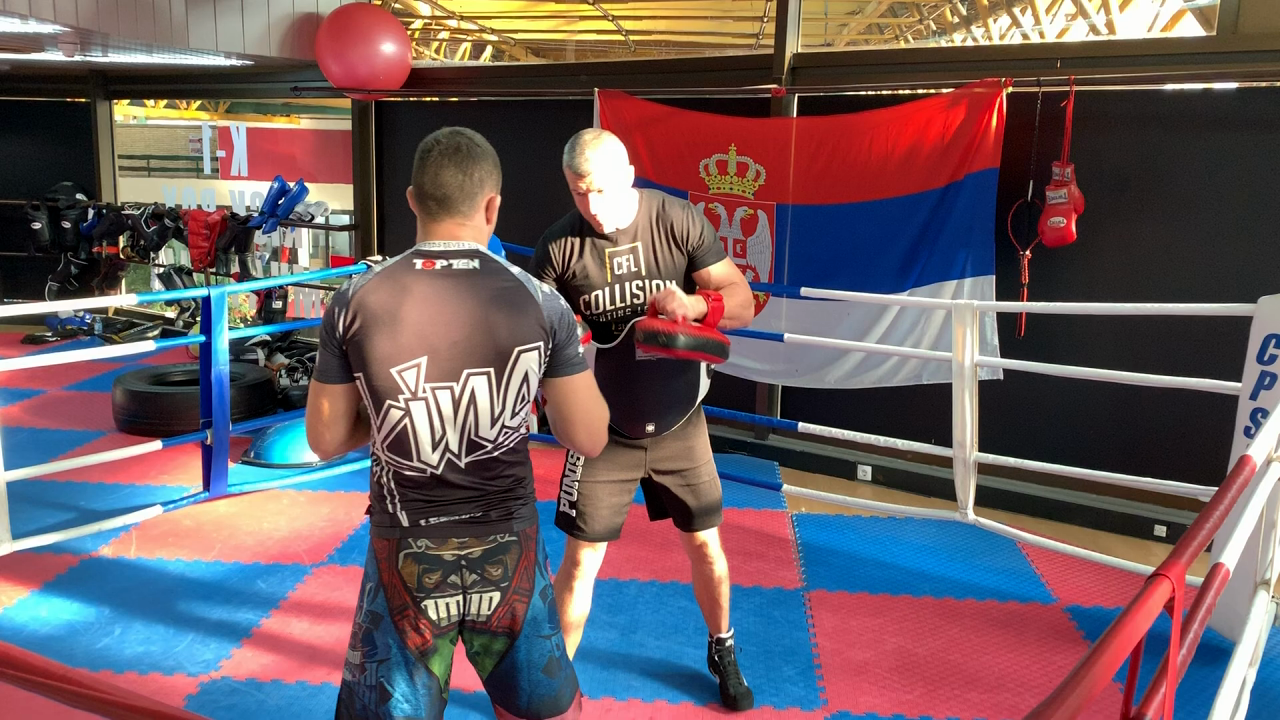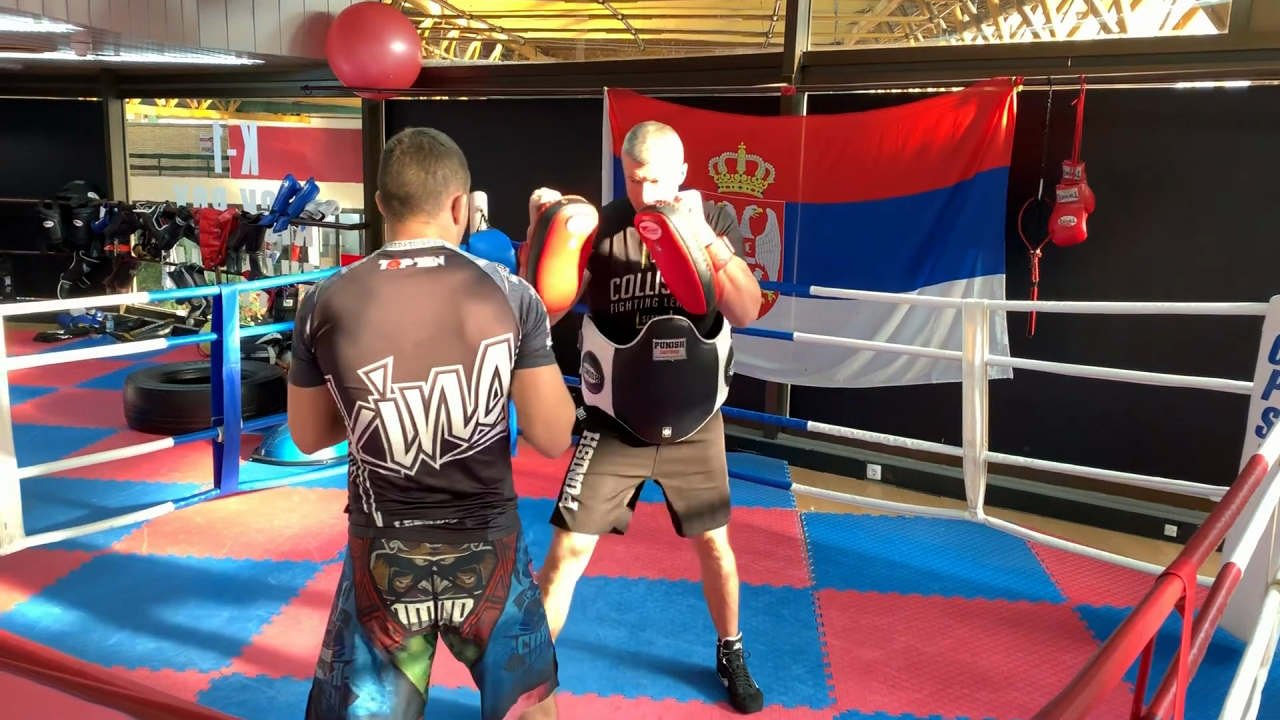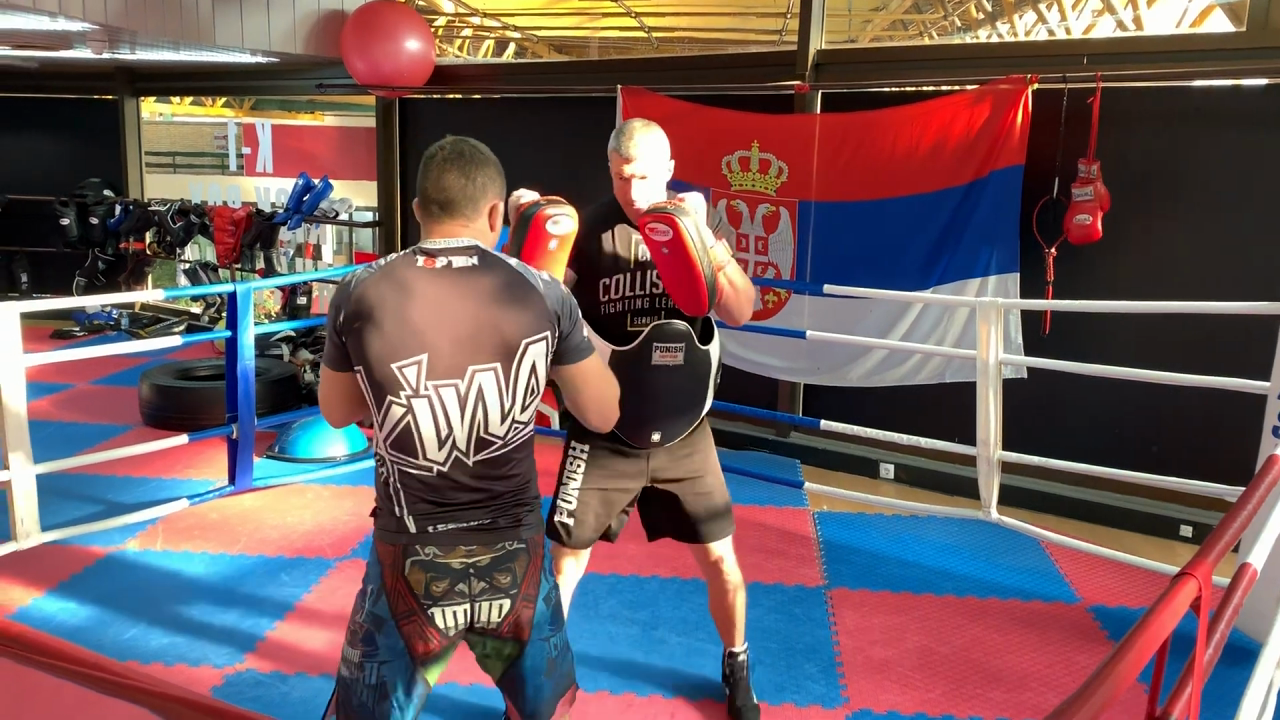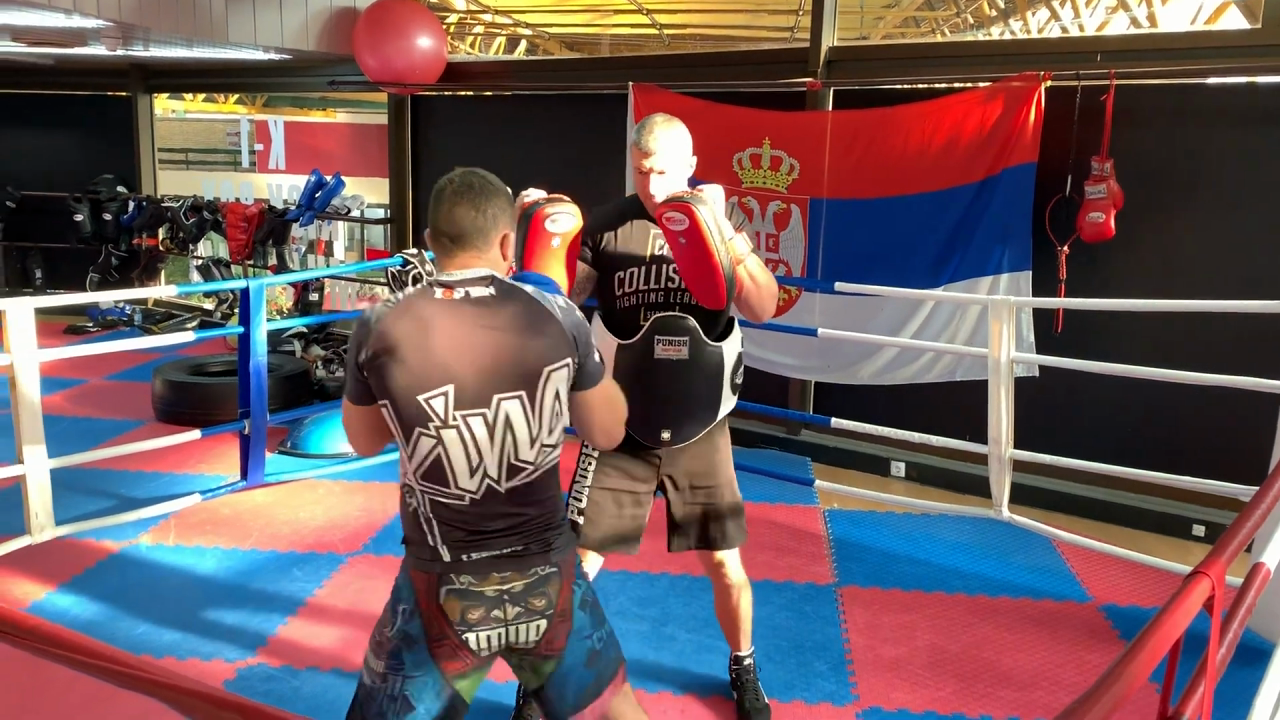
dt=0.3s
person 1, frame 1
left shoulder: (682, 222)
right shoulder: (561, 242)
left elbow: (742, 309)
left wrist: (692, 307)
left hip: (677, 419)
right hip: (602, 423)
left knee: (705, 543)
right knee: (581, 557)
left ankle: (722, 651)
person 1, frame 2
left shoulder: (713, 220)
right shoulder: (598, 227)
left elbow: (746, 311)
right wrist: (539, 234)
left hip: (693, 421)
right hip: (615, 422)
left knee: (714, 543)
right knee: (569, 551)
left ankle: (731, 654)
person 1, frame 3
left shoulder: (700, 223)
right shoulder: (585, 230)
left elbow: (741, 312)
left wrist: (703, 240)
left hip: (682, 429)
right hip: (603, 429)
left knee: (719, 557)
right knee: (566, 562)
left ankle: (736, 667)
person 1, frame 4
left shoulder: (723, 220)
right shoulder: (606, 225)
left elbow: (763, 307)
left wrist: (722, 233)
left hip: (700, 430)
right hip: (620, 429)
left knee: (724, 562)
right knee: (580, 561)
left ankle: (743, 669)
person 2, frame 1
left shoulder: (356, 301)
right shoulder: (539, 302)
left elbow: (326, 442)
right elbow: (589, 438)
left hip: (407, 558)
right hip: (506, 550)
person 2, frame 2
left shoulder: (325, 304)
right shoulder: (509, 294)
left elbow: (307, 436)
right elbow: (553, 438)
left hip: (384, 558)
right hip: (486, 551)
person 2, frame 3
left shoulder: (359, 295)
right shoulder: (541, 293)
left elbow: (339, 411)
right elbow: (602, 412)
left hip: (413, 561)
right hip: (512, 553)
person 2, frame 4
left shoulder: (379, 330)
right shoulder: (557, 317)
left elbow: (364, 440)
right elbow: (608, 432)
left hip: (445, 587)
right hip: (543, 571)
